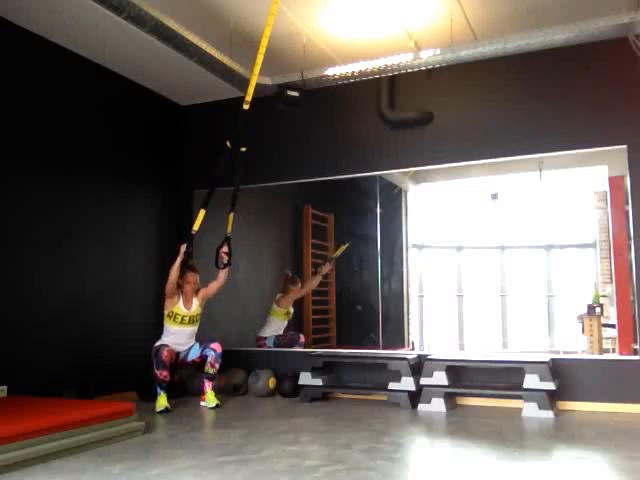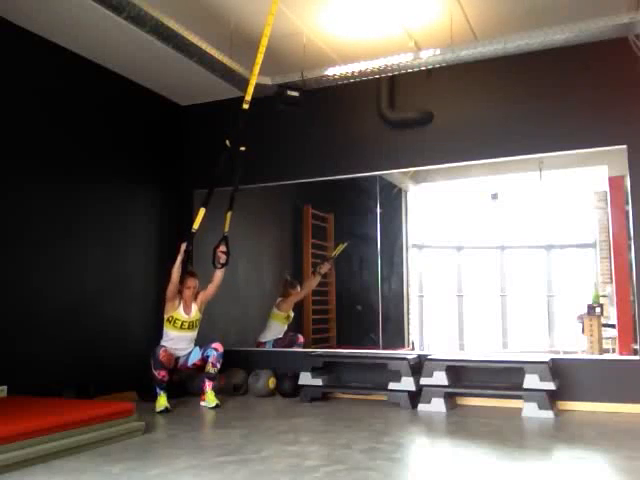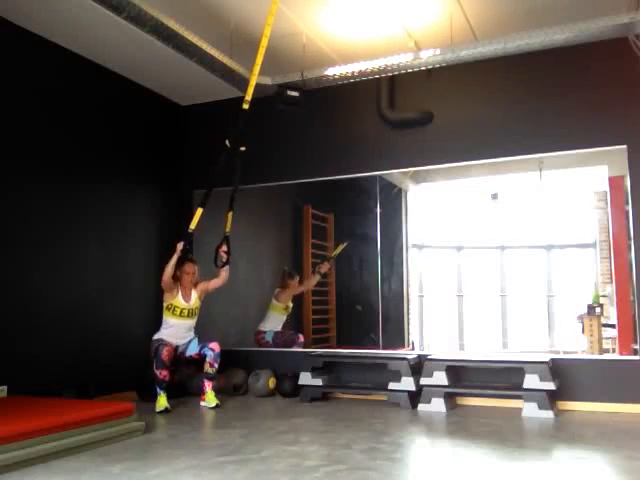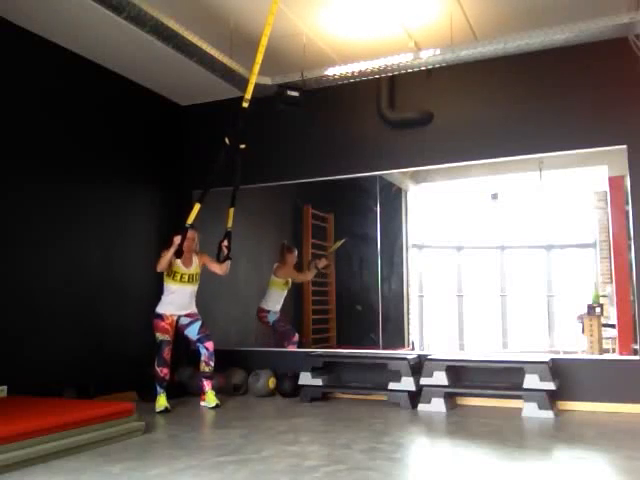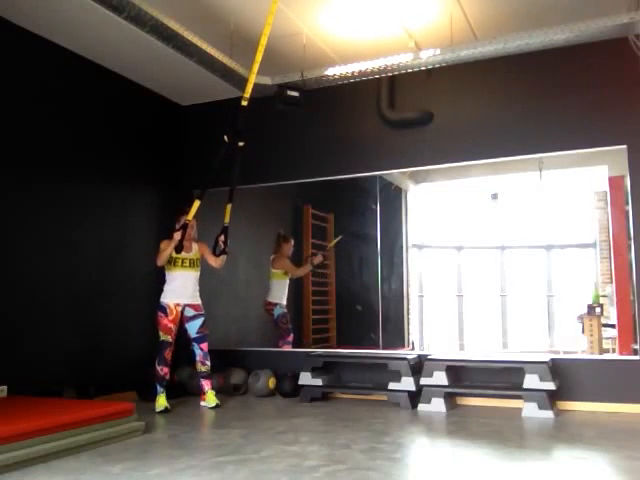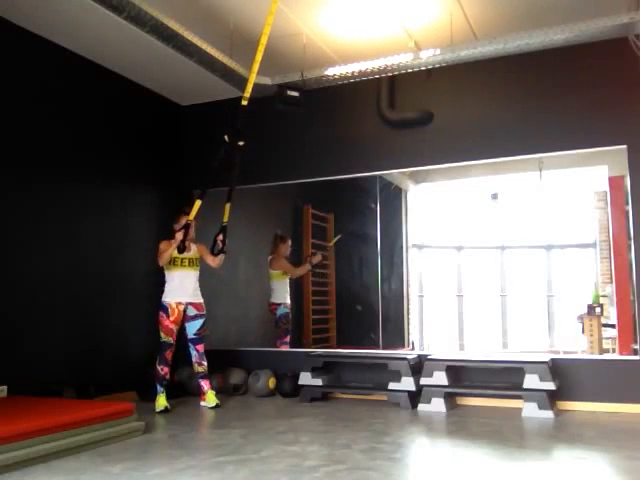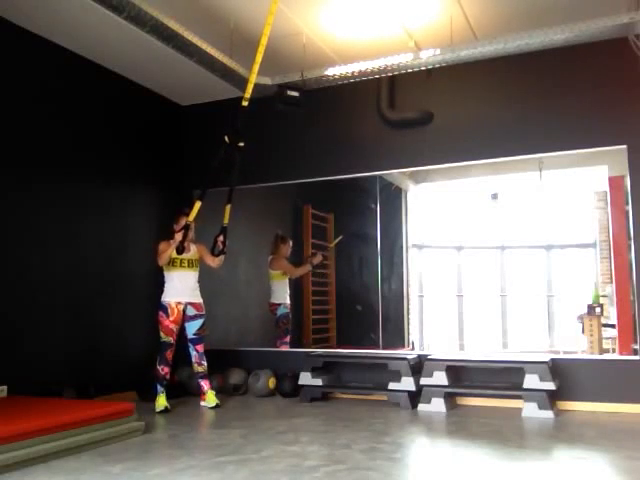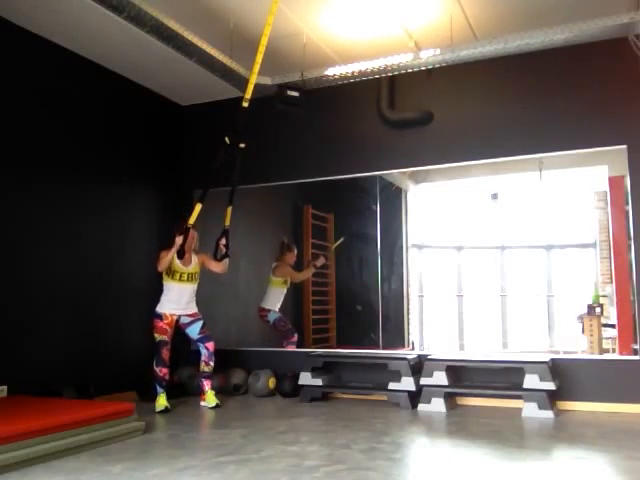
dt=0.3s
person 1, frame 1
left shoulder: (200, 297)
right shoulder: (172, 298)
left elbow: (220, 281)
right elbow: (171, 281)
left wrist: (225, 261)
right wrist: (180, 257)
left hip: (189, 349)
right hip: (167, 347)
left knee: (215, 348)
right knee: (164, 353)
left ankle: (207, 393)
right ankle: (161, 395)
person 1, frame 2
left shoulder: (199, 302)
right shoulder: (173, 302)
left elbow: (215, 283)
right elbow: (173, 281)
left wrist: (221, 261)
right wrist: (181, 255)
left hip: (188, 355)
right hip: (168, 354)
left knee: (216, 348)
right knee: (160, 353)
left ankle: (207, 394)
right ankle: (161, 396)
person 1, frame 3
left shoulder: (199, 290)
right shoulder: (171, 291)
left elbow: (221, 280)
right elbow: (165, 278)
left wrist: (224, 259)
right wrist: (177, 254)
left hip: (187, 342)
right hip: (165, 340)
left knee: (213, 348)
right knee: (163, 352)
left ankle: (207, 394)
right ankle: (161, 396)
person 1, frame 4
left shoulder: (201, 258)
right shoulder: (169, 255)
left elbow: (223, 270)
right elbow: (159, 268)
left wrist: (226, 253)
right wrist: (174, 248)
left hip: (188, 313)
right hip: (165, 313)
left knee: (207, 345)
right knee: (164, 349)
left ankle: (207, 393)
right ankle: (161, 396)
person 1, frame 5
left shoulder: (200, 247)
right shoulder: (167, 244)
left elbow: (218, 264)
right elbow: (159, 261)
right wrist: (174, 242)
left hip: (193, 304)
right hip: (169, 304)
left knee: (202, 345)
right knee: (166, 347)
left ankle: (207, 393)
right ankle: (161, 395)
person 1, frame 6
left shoulder: (199, 248)
right shoulder: (166, 245)
left elbow: (216, 263)
right elbow: (161, 262)
left wrist: (222, 247)
right wrist: (176, 242)
left hip: (195, 303)
right hip: (172, 303)
left knee: (197, 346)
right knee: (167, 347)
left ankle: (206, 393)
right ankle: (161, 395)
person 1, frame 7
left shoulder: (198, 248)
right shoulder: (166, 245)
left elbow: (216, 263)
right elbow: (161, 262)
left wrist: (222, 248)
right wrist: (175, 242)
left hip: (194, 303)
right hip: (171, 303)
left knee: (197, 347)
right knee: (167, 347)
left ankle: (206, 393)
right ankle: (161, 395)
person 1, frame 8
left shoulder: (200, 258)
right shoulder: (168, 254)
left elbow: (221, 269)
right elbow: (160, 267)
left wrist: (224, 251)
right wrist: (175, 248)
left hip: (189, 313)
right hip: (165, 313)
left knee: (208, 345)
right knee: (163, 350)
left ankle: (206, 393)
right ankle: (161, 396)
